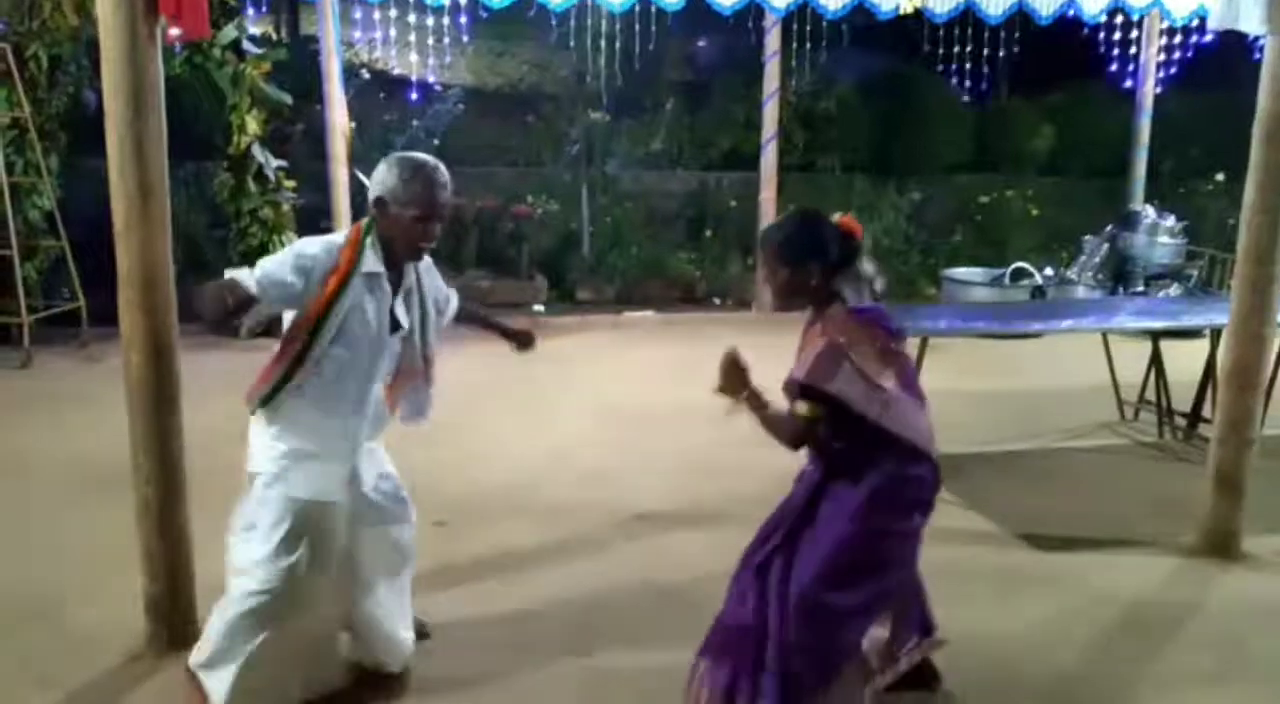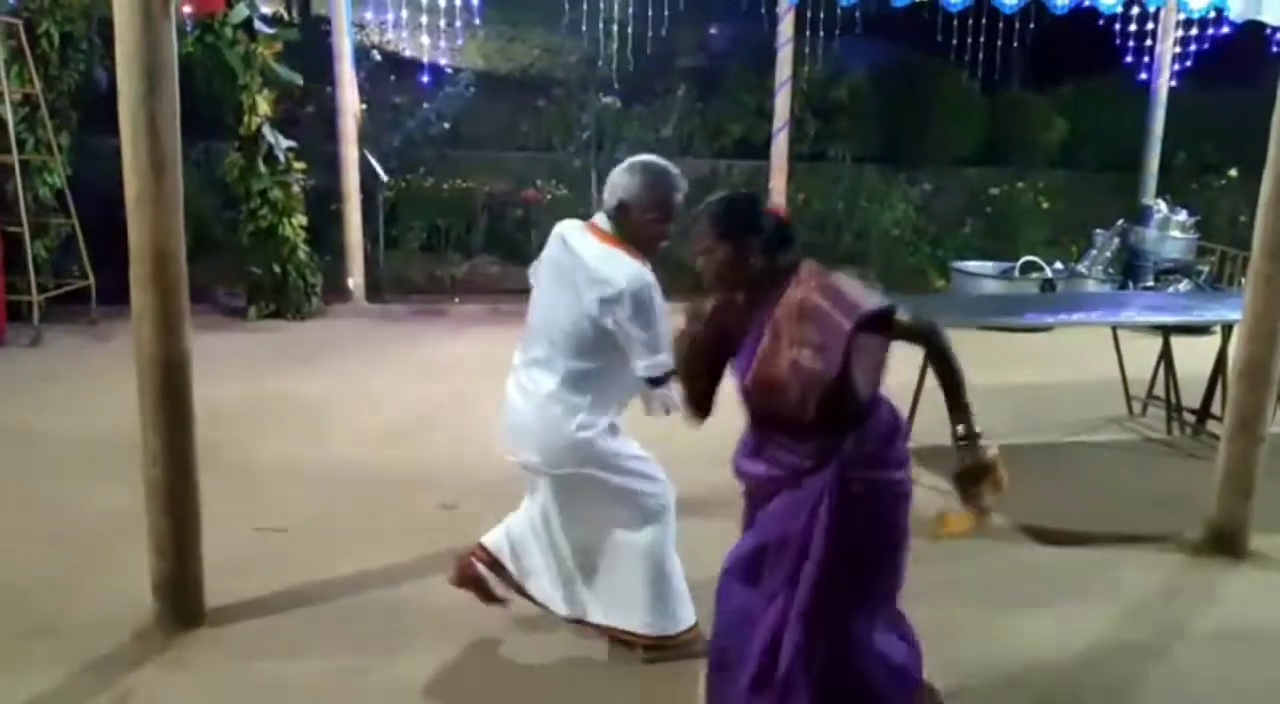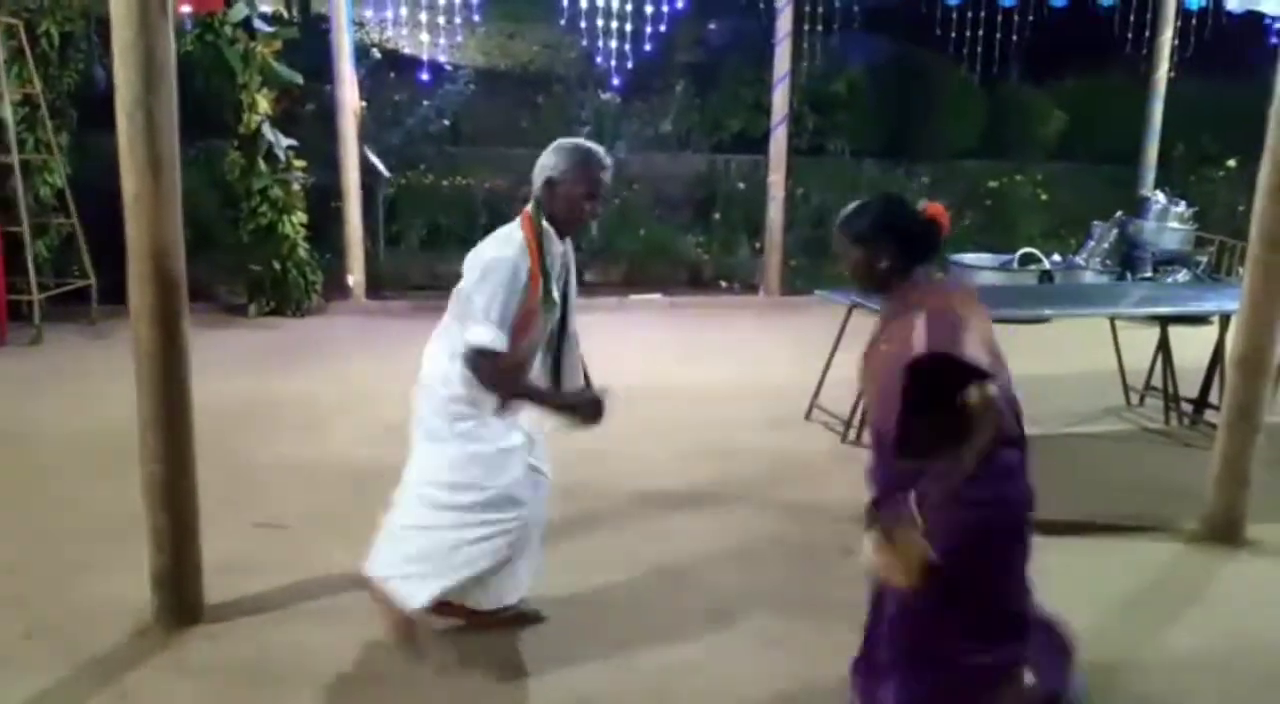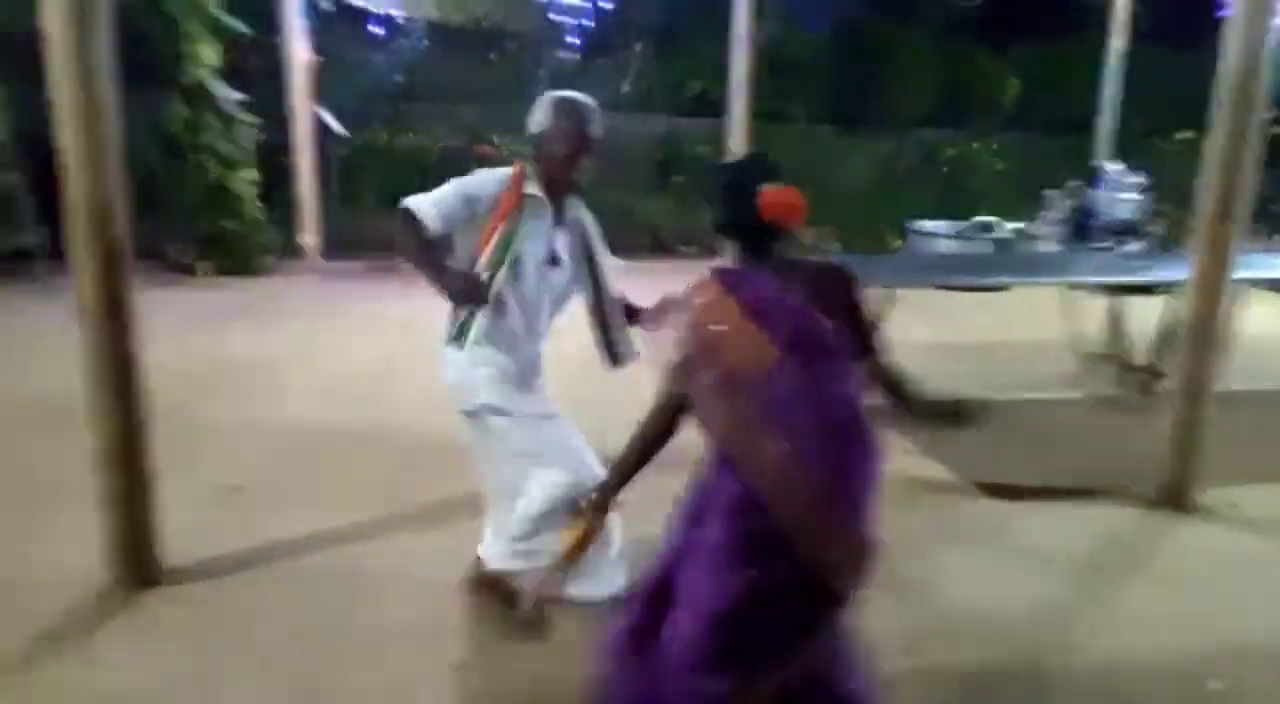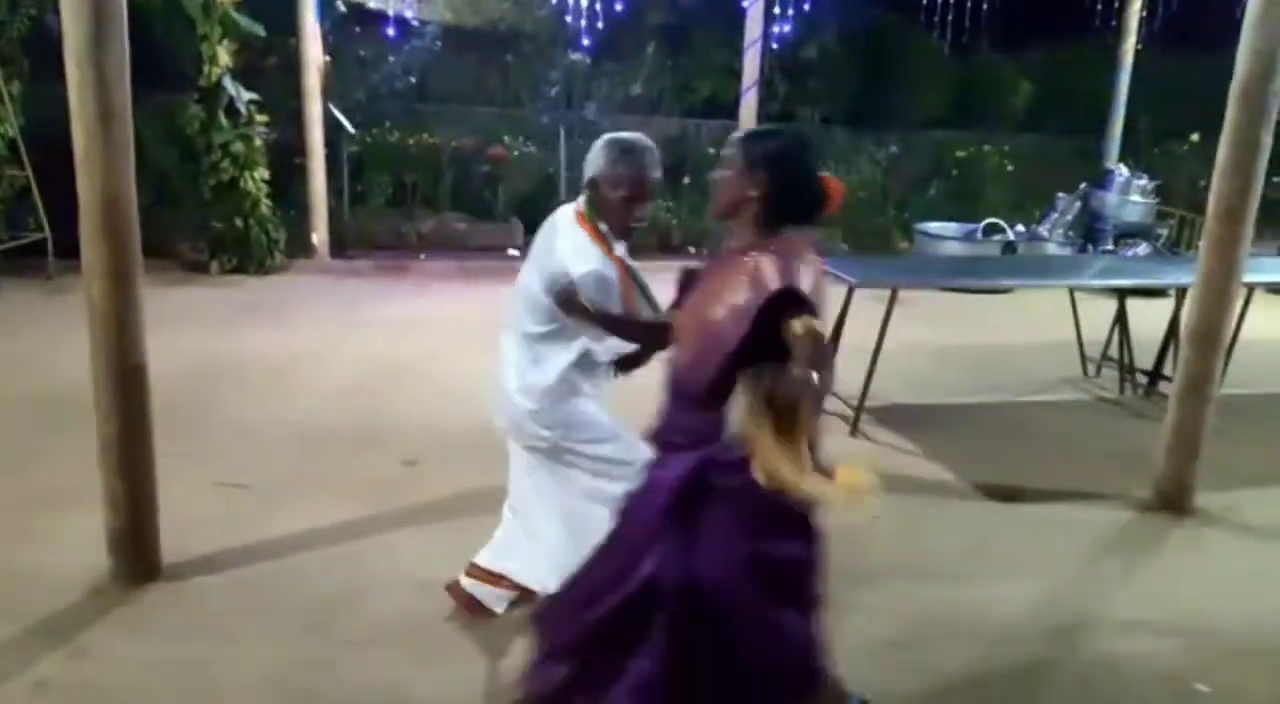
dt=1s
person 1, frame 1
left shoulder: (835, 338)
right shoulder: (847, 305)
left elbow: (796, 434)
left wrist: (745, 390)
left hip: (878, 476)
right hip: (866, 466)
left knee: (815, 587)
right knee: (874, 576)
right ankle: (906, 663)
person 1, frame 2
left shoulder: (820, 296)
right shoulder: (725, 318)
left elbow: (929, 337)
right elbow: (701, 408)
left wrist: (965, 439)
right wrist: (687, 361)
left hip: (852, 474)
right hip: (780, 477)
left knee: (839, 610)
right knee: (759, 603)
person 1, frame 3
left shoulder: (938, 315)
right shoulder: (903, 311)
left elbow: (993, 417)
left wrist: (932, 505)
left hip: (966, 498)
right hip: (921, 488)
left knee: (934, 627)
person 1, frame 4
left shoulder: (707, 307)
right shoulder: (831, 286)
left elbow: (664, 420)
right elbow: (889, 384)
left wrist: (602, 496)
right wrist: (937, 408)
left hip: (756, 501)
right hip: (832, 492)
left knee: (708, 636)
right knee: (799, 609)
person 1, frame 5
left shoulder: (783, 268)
right shoulder: (727, 263)
left elbow: (812, 362)
right elbow: (663, 332)
left wrist: (794, 388)
right wrist: (589, 313)
left hip: (741, 476)
right hip: (689, 465)
left knee: (751, 624)
right knee: (641, 595)
person 2, frame 1
left shoulder: (419, 272)
right shoulder: (321, 260)
left elbow: (449, 309)
right elbow: (226, 294)
left wrist: (506, 331)
right wrist: (226, 300)
left hip: (354, 440)
right hip: (297, 442)
left knee: (388, 524)
right knee: (275, 572)
left ankle: (381, 649)
person 2, frame 2
left shoulder: (565, 236)
right shoulder: (632, 282)
right elbow: (657, 373)
left hip: (528, 403)
right hip: (570, 424)
left knee: (557, 506)
right knee: (647, 503)
left ankle: (487, 563)
right ankle: (659, 630)
person 2, frame 3
left shoulder: (556, 246)
right shoulder: (510, 257)
left elbow: (556, 327)
right elbow: (484, 362)
left wrist: (580, 384)
right wrist: (560, 403)
left hip: (497, 401)
right hip: (463, 398)
left knee: (524, 488)
right knee: (499, 500)
left ankle: (487, 599)
right ankle: (400, 585)
person 2, frame 4
left shoulder: (575, 218)
right shoulder: (493, 190)
left elbow: (597, 293)
right elbow: (412, 221)
left wrist: (642, 315)
right wrist: (446, 275)
left hip: (517, 364)
right hip: (486, 362)
left knee: (519, 470)
right knee: (565, 471)
left ankle: (498, 565)
right ankle: (504, 565)
person 2, frame 5
left shoulder: (570, 223)
right shoulder: (589, 268)
right elbow: (623, 358)
left hip: (535, 390)
right hip: (552, 401)
left knee: (546, 496)
right knee: (637, 480)
left ankle: (485, 583)
